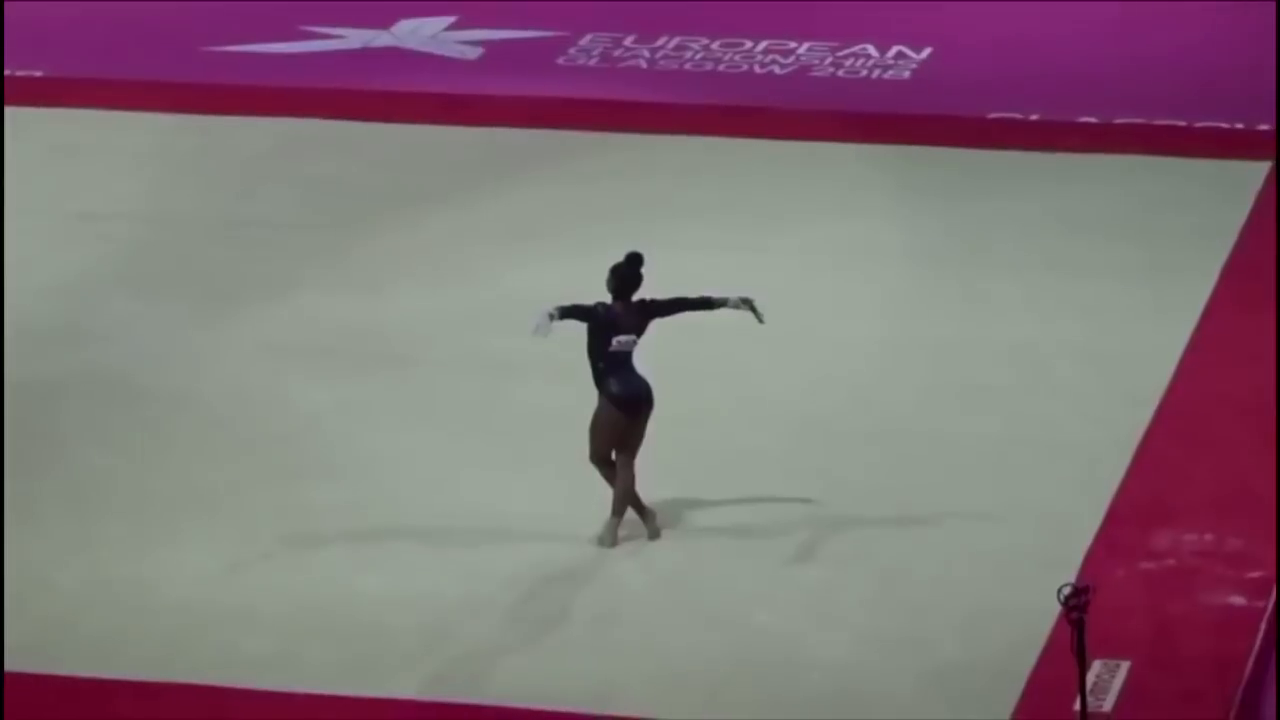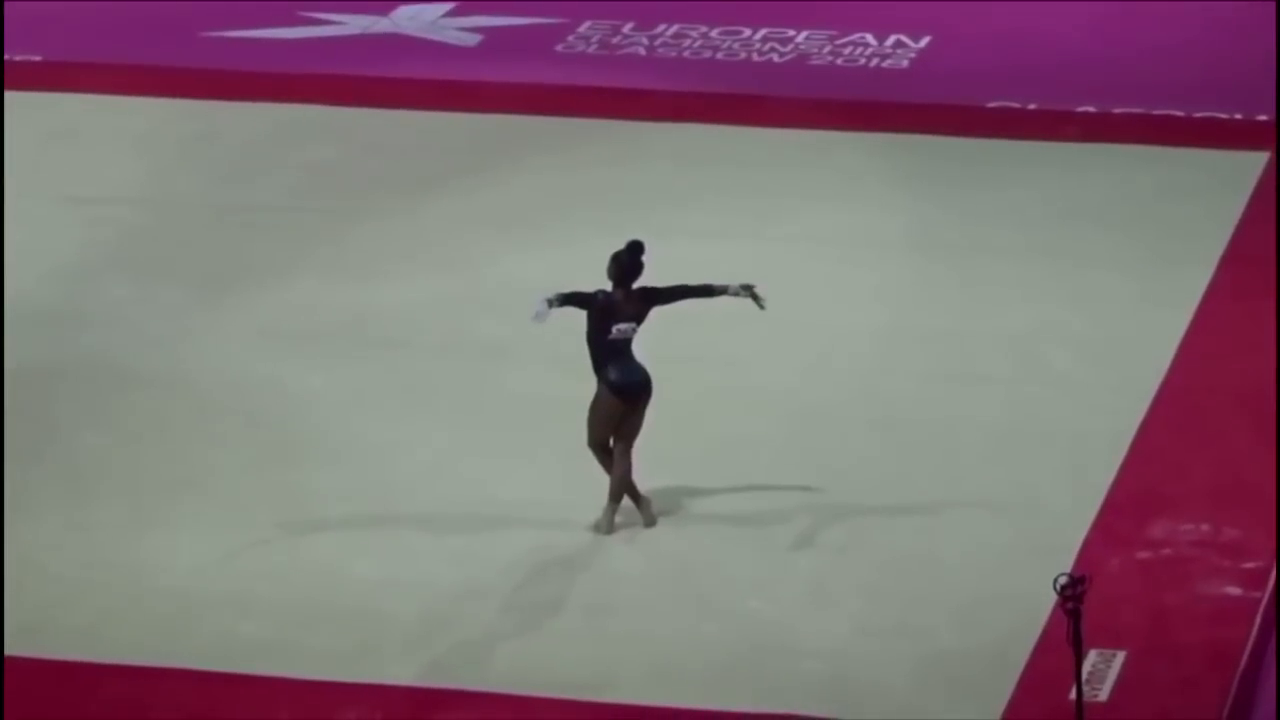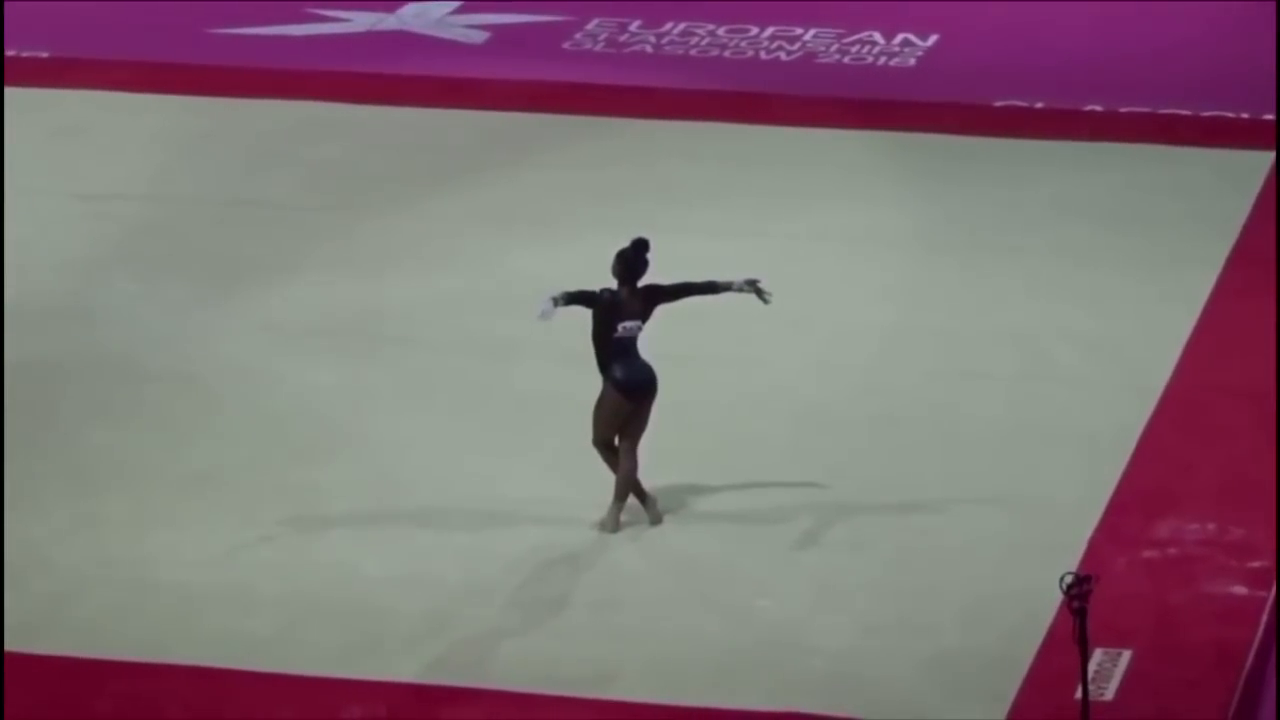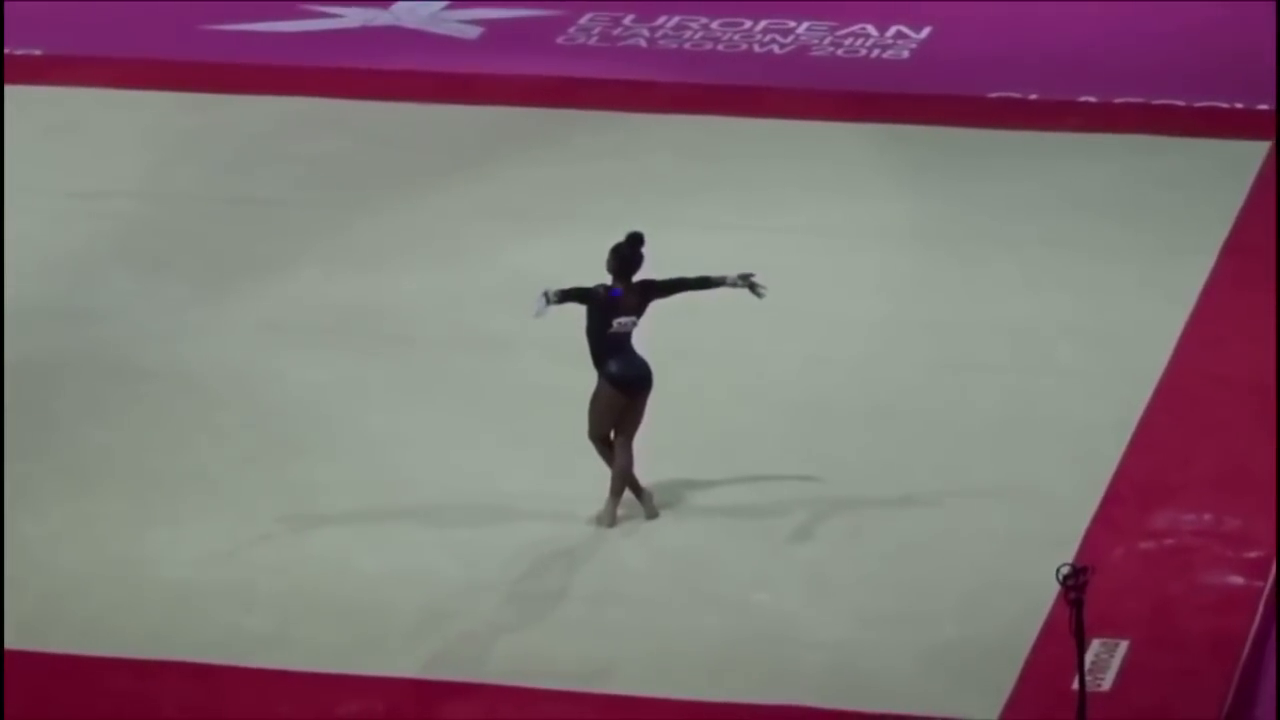
dt=1s
person 1, frame 1
left shoulder: (600, 314)
right shoulder: (644, 310)
left elbow: (573, 310)
right elbow: (688, 303)
left wrist: (552, 314)
right wrist: (731, 301)
left hip: (616, 397)
right hip: (641, 394)
left knee: (600, 457)
right knee: (625, 461)
left ankle: (642, 511)
right ankle: (614, 524)
person 1, frame 2
left shoulder: (601, 302)
right shoulder: (645, 298)
left elbow: (573, 297)
right elbow: (689, 291)
left wrist: (550, 301)
right wrist: (733, 289)
left hip: (615, 384)
right hip: (640, 382)
left knee: (598, 444)
right knee: (622, 449)
left ankle: (638, 500)
right ankle: (610, 513)
person 1, frame 3
left shoulder: (606, 300)
right shoulder: (649, 296)
left elbow: (579, 296)
right elbow: (694, 287)
left wrist: (556, 300)
right wrist: (738, 285)
left hip: (621, 381)
right hip: (645, 378)
left knee: (603, 442)
right knee: (627, 447)
left ankle: (643, 498)
right ankle: (615, 511)
person 1, frame 4
left shoulder: (603, 295)
right shoulder: (644, 291)
left elbow: (575, 294)
right elbow: (689, 283)
left wrist: (551, 298)
right wrist: (731, 280)
left hip: (615, 376)
right hip: (640, 373)
left knee: (599, 437)
right knee: (623, 442)
left ankle: (639, 493)
right ankle: (612, 506)
